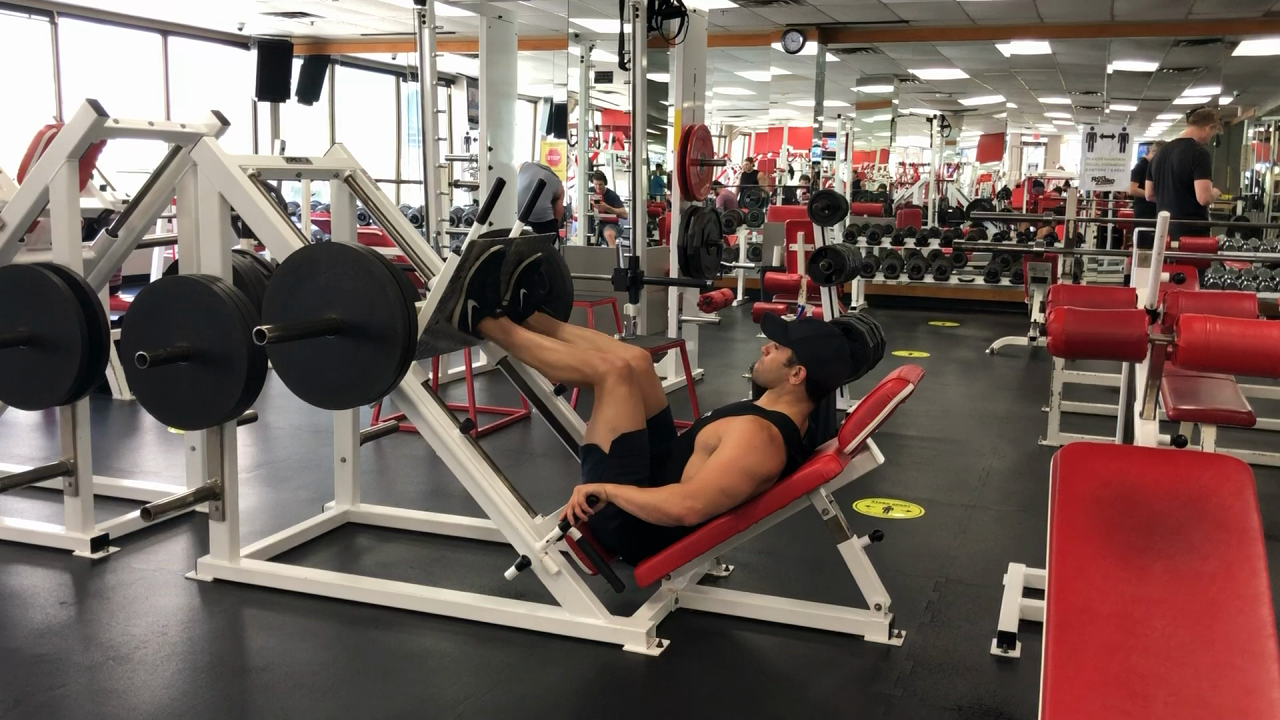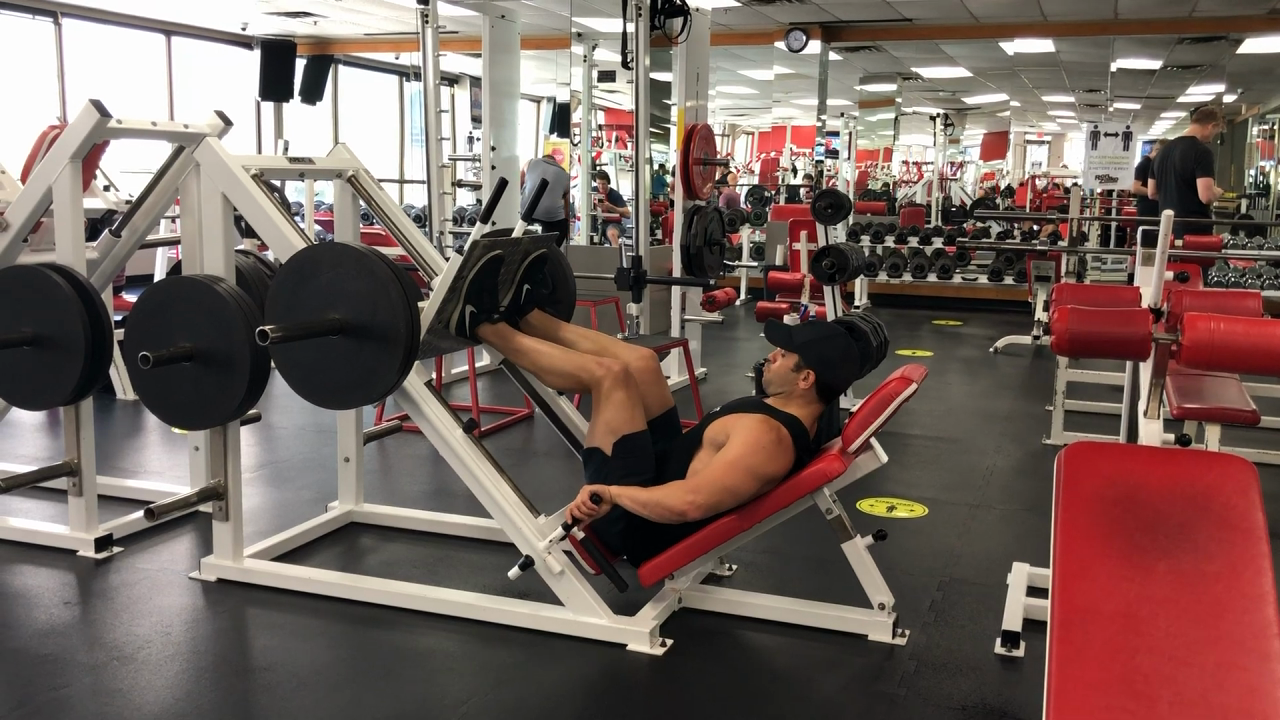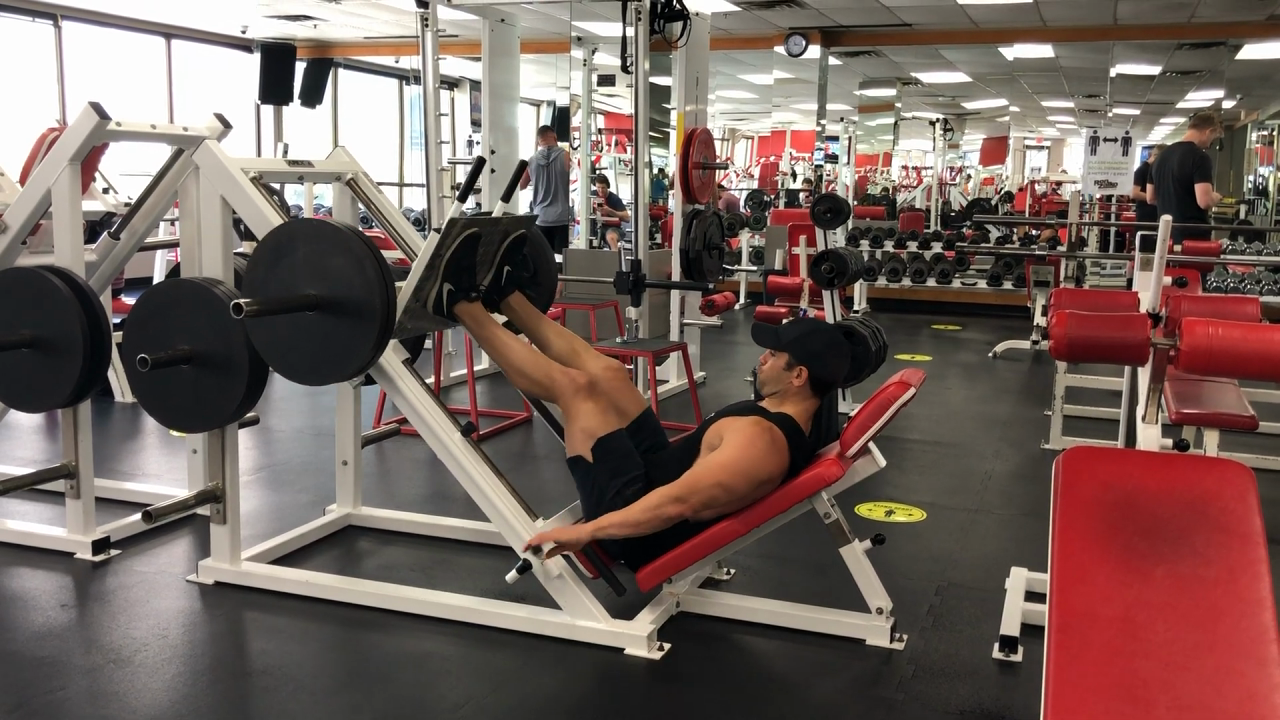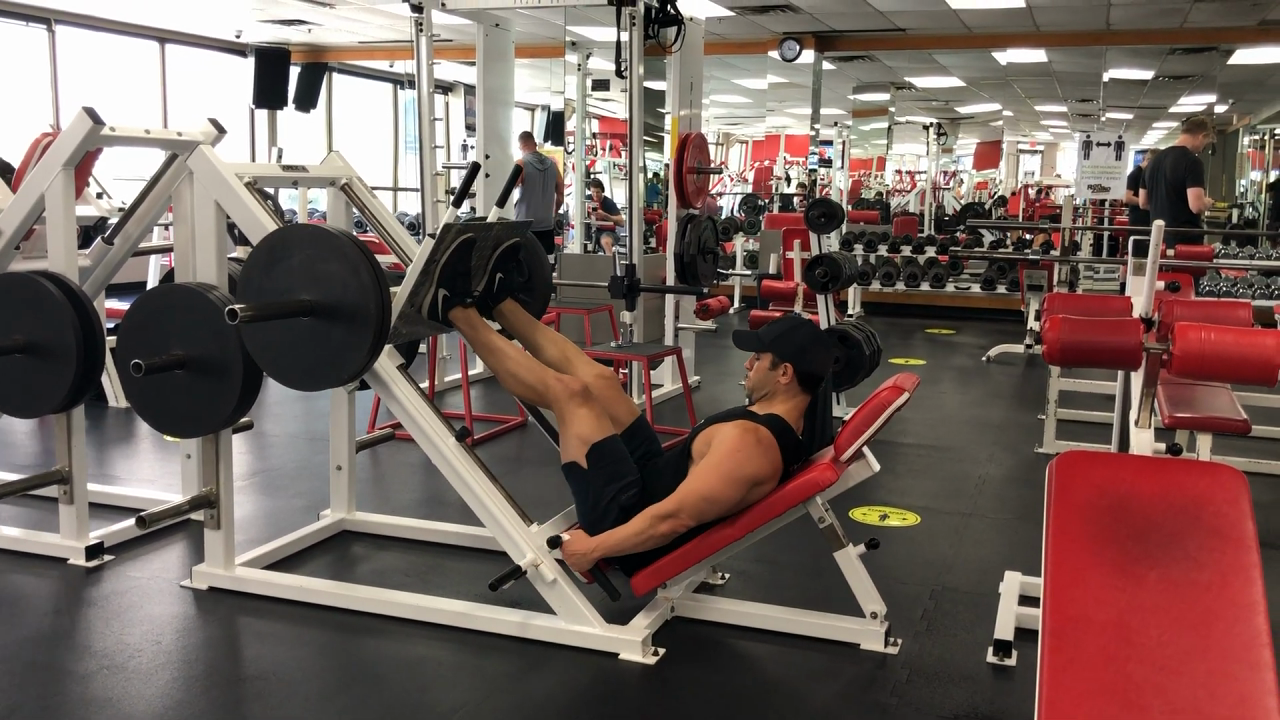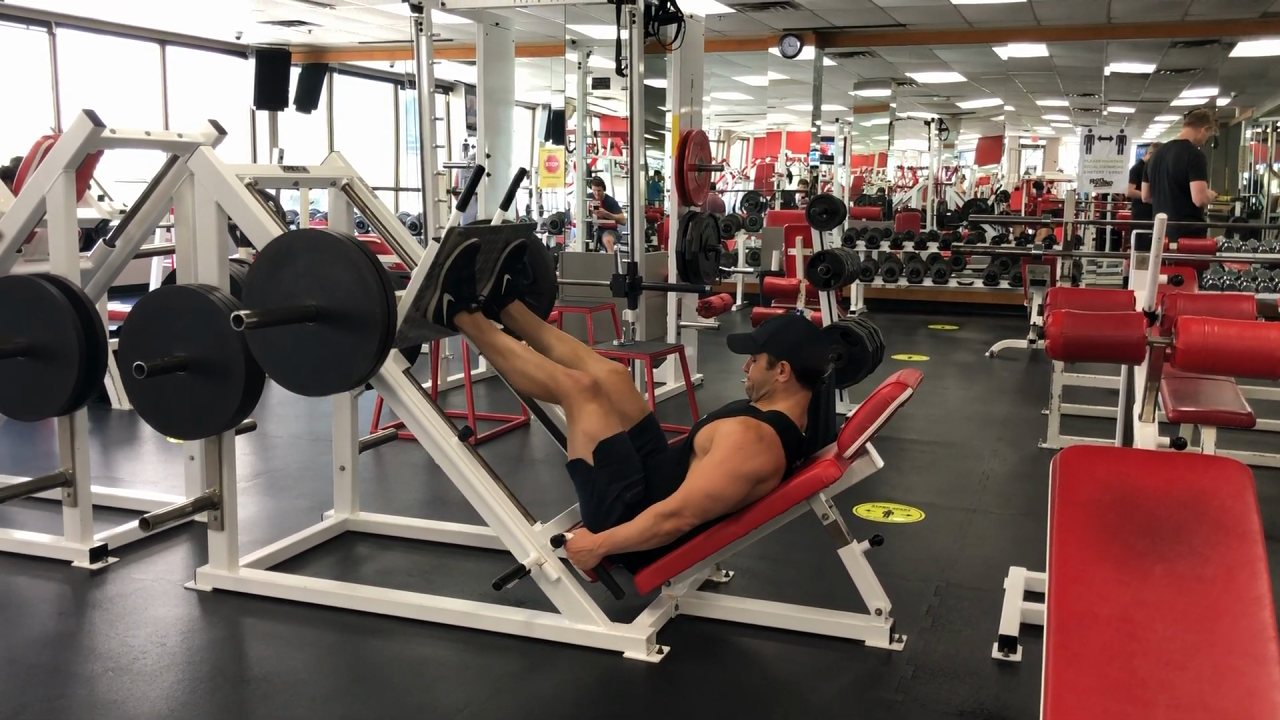
dt=1s
person 1, frame 1
left shoulder: (758, 437)
right shoulder: (785, 421)
left elbow: (687, 508)
left wrist: (603, 490)
left hip: (628, 521)
left knee: (613, 369)
right knee: (634, 361)
left ankle: (487, 323)
right ankle: (522, 314)
person 1, frame 2
left shoulder: (768, 437)
right shoulder: (793, 421)
left elbow: (689, 503)
left wrist: (608, 492)
left hip: (634, 522)
left knee: (609, 373)
right knee: (640, 362)
left ankle: (484, 324)
right ankle: (524, 313)
person 1, frame 3
left shoulder: (762, 439)
right shoulder: (790, 423)
left elbow: (681, 503)
left wrist: (586, 530)
left hip: (641, 532)
left knee: (575, 385)
right knee: (607, 373)
left ankle: (462, 303)
right ankle: (503, 295)
person 1, frame 4
left shoulder: (750, 442)
right shoulder: (785, 427)
left elbow: (675, 518)
left wrist: (594, 548)
left hip: (627, 514)
right hip: (652, 477)
left knee: (570, 391)
right knee: (599, 381)
left ankle: (456, 308)
right ankle: (495, 300)
person 1, frame 5
left shoulder: (752, 438)
right shoulder: (791, 425)
left elbow: (678, 519)
left wrist: (598, 544)
left hip: (631, 517)
left knee: (578, 386)
right knee: (608, 375)
left ankle: (461, 313)
right ankle: (503, 304)
